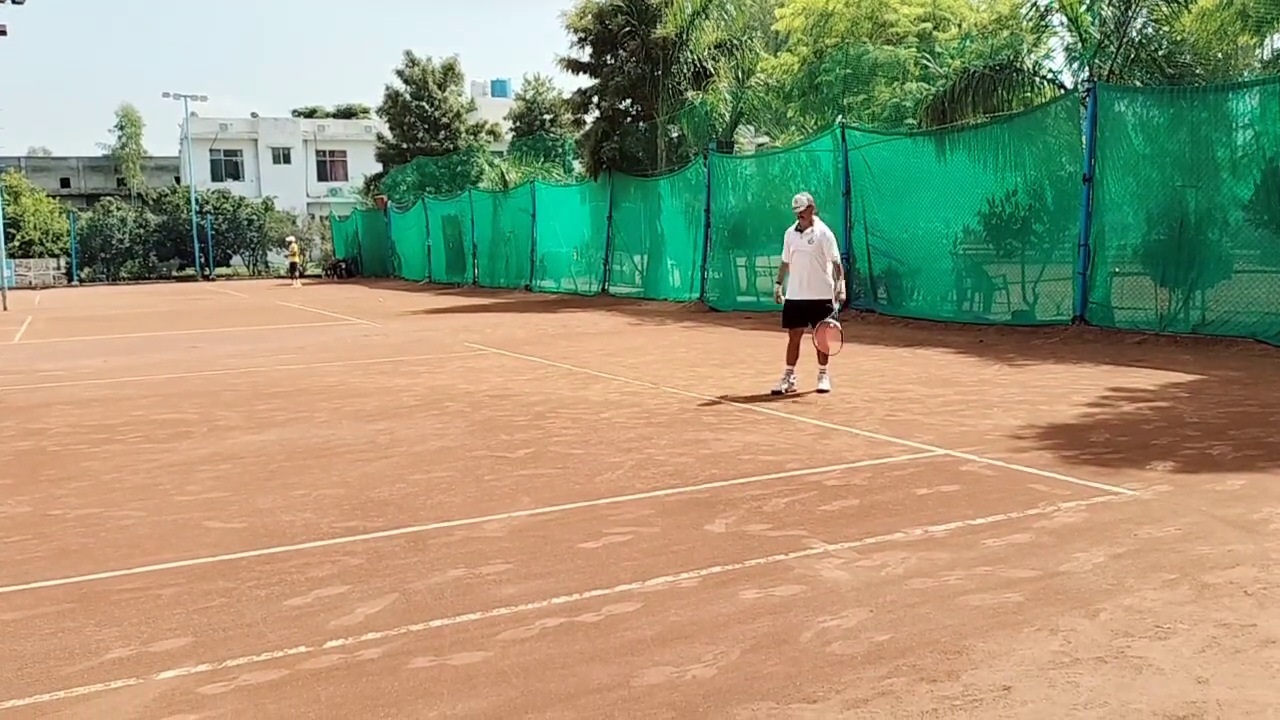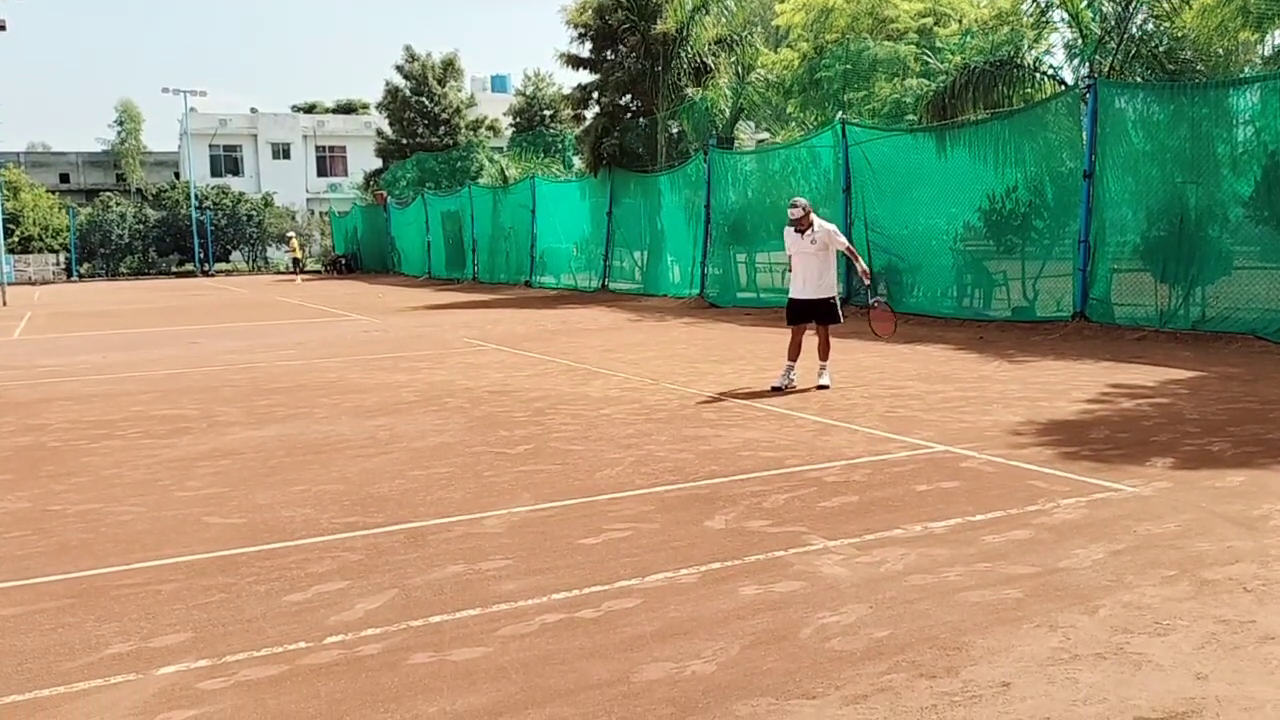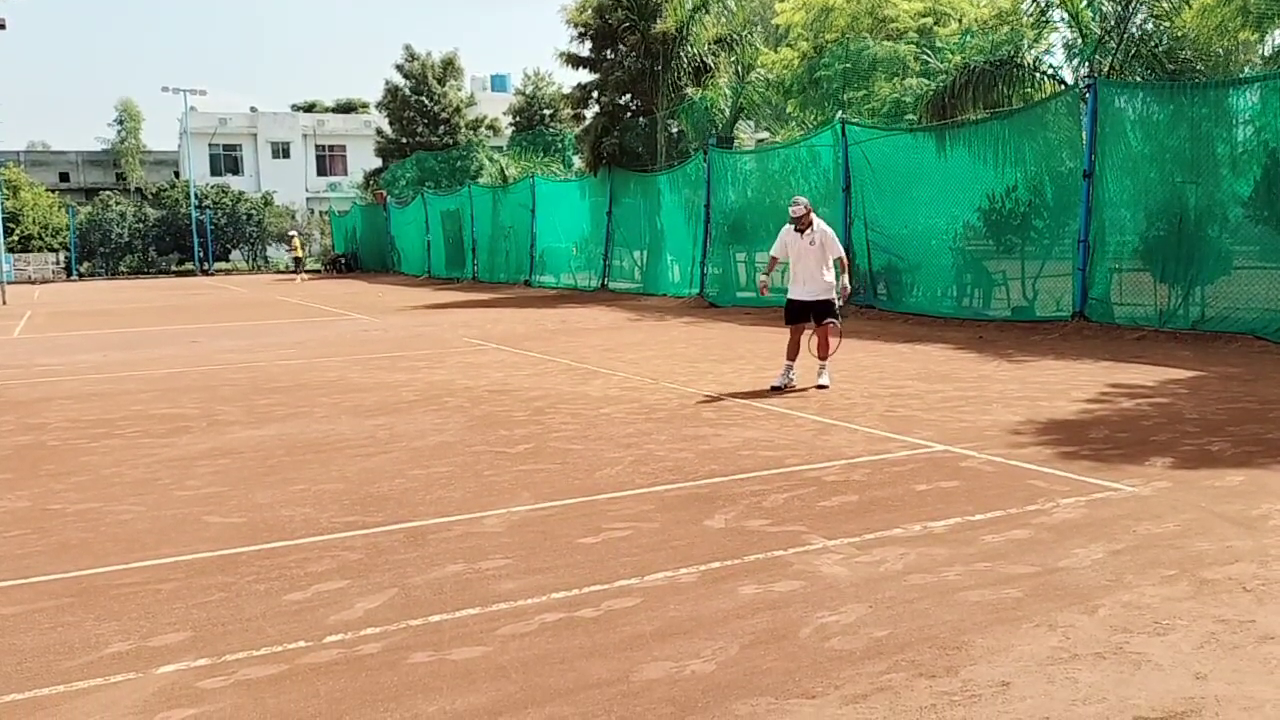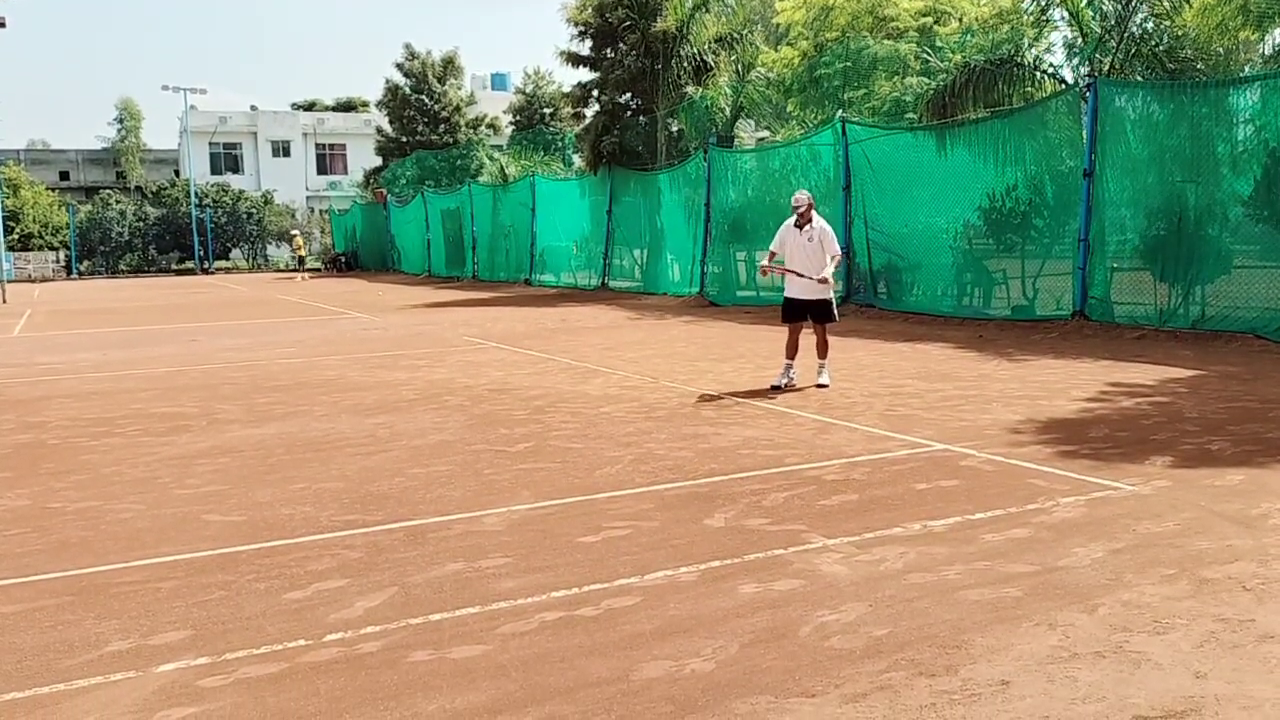
dt=0.3s
person 1, frame 1
left shoulder: (823, 232)
right shoulder: (790, 233)
left elbow: (835, 262)
left wrist: (840, 285)
right wrist: (778, 285)
left hip: (820, 295)
right hip: (794, 295)
right knee: (794, 337)
left ankle: (823, 376)
right ankle: (789, 378)
person 1, frame 2
left shoulder: (826, 230)
right shoulder: (788, 231)
left elbow: (846, 246)
left wrist: (860, 264)
right wrist: (791, 273)
left hip: (823, 293)
right hip: (798, 293)
left knee: (823, 333)
right knee: (796, 333)
left ankle: (823, 372)
right ankle: (789, 373)
person 1, frame 3
left shoulder: (824, 231)
right shoulder: (787, 231)
left elbow: (840, 256)
right elbow: (775, 255)
left wrist: (845, 279)
right wrist: (765, 276)
left hip: (822, 293)
right hip: (796, 293)
left knee: (822, 333)
right knee: (795, 333)
left ankle: (823, 372)
right ankle: (788, 373)
person 1, frame 4
left shoulder: (823, 228)
right shoulder: (787, 226)
left elbow: (836, 255)
right elbow: (775, 249)
left wrist: (829, 271)
right wrist: (766, 262)
left hip: (819, 292)
right hip: (793, 291)
left knee: (820, 332)
right knee: (793, 332)
left ankle: (823, 371)
right ankle: (788, 373)
